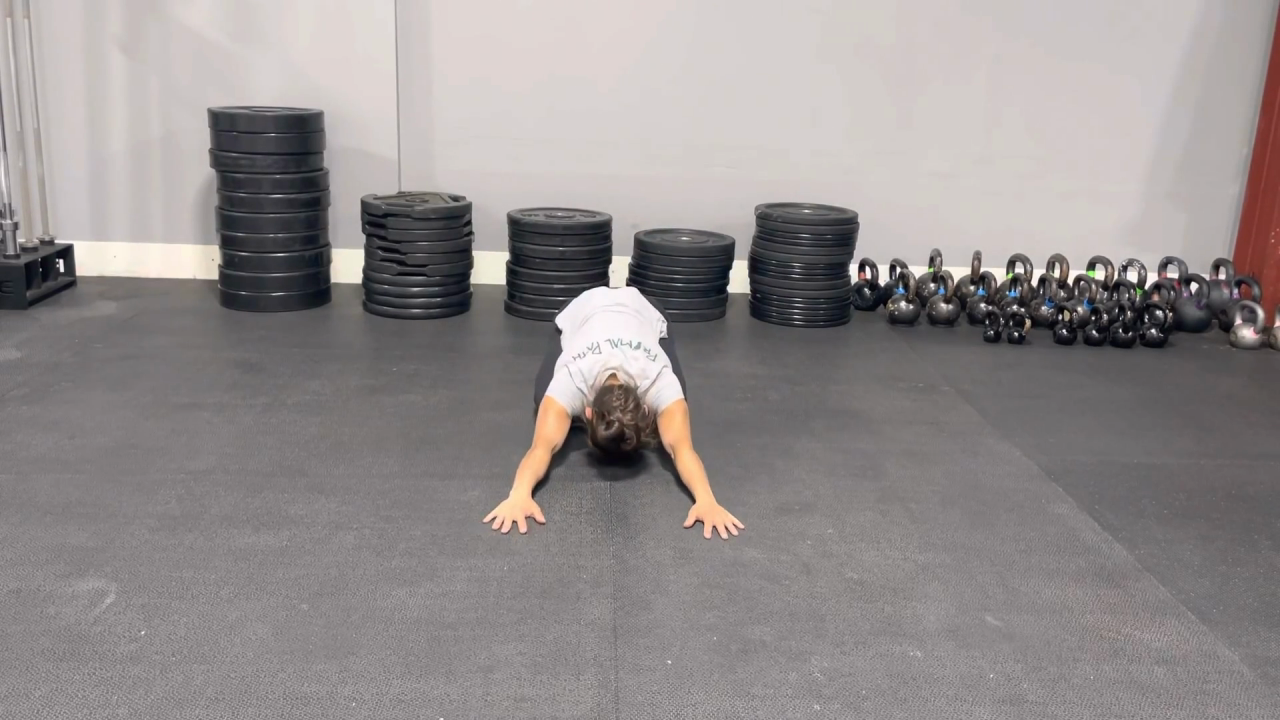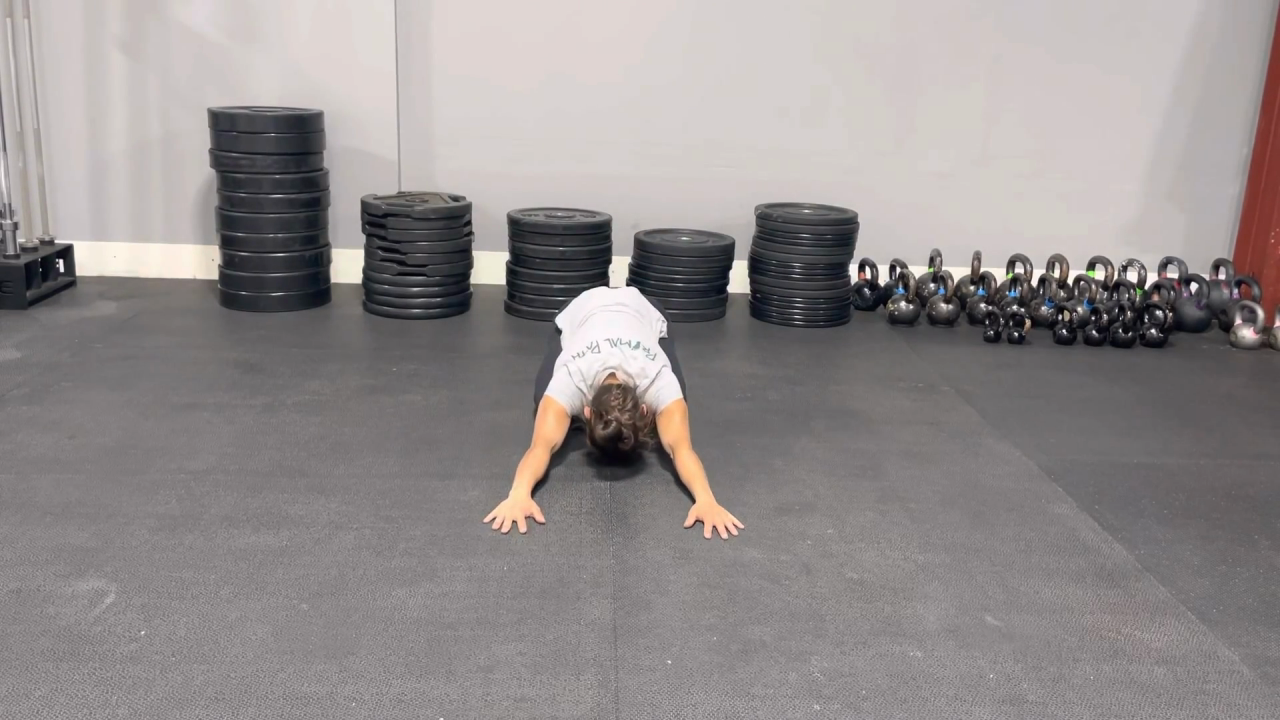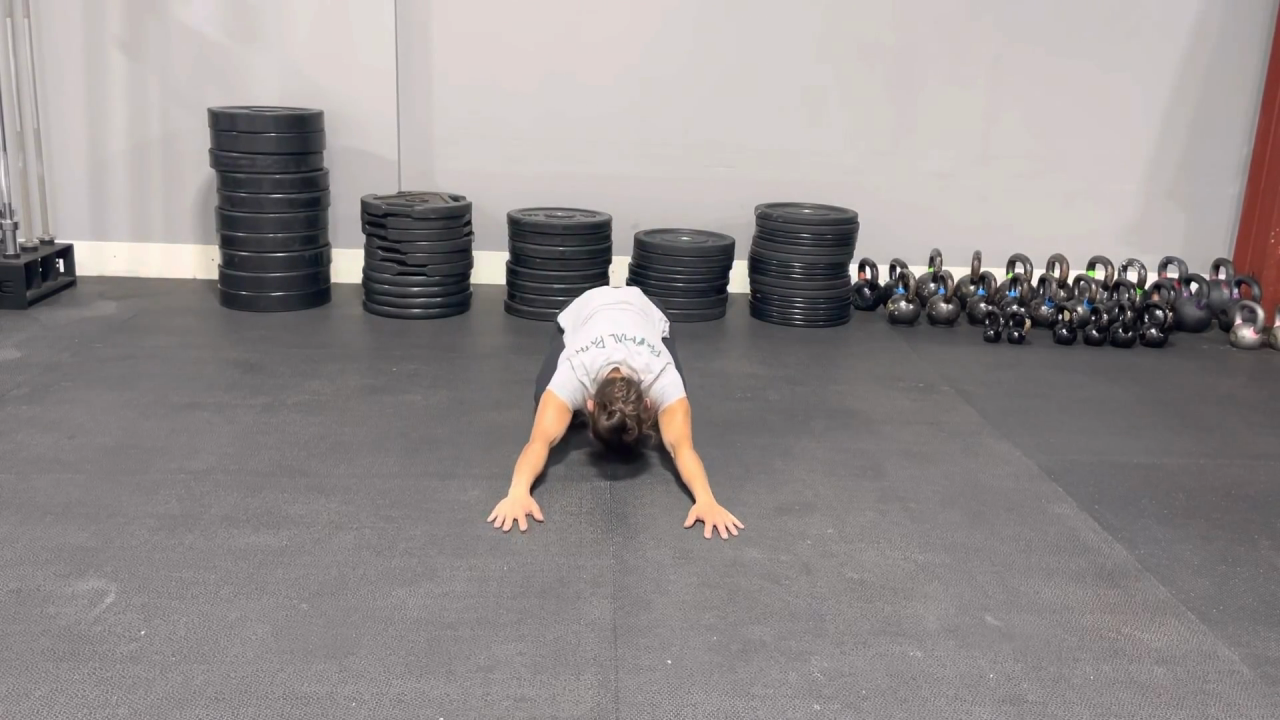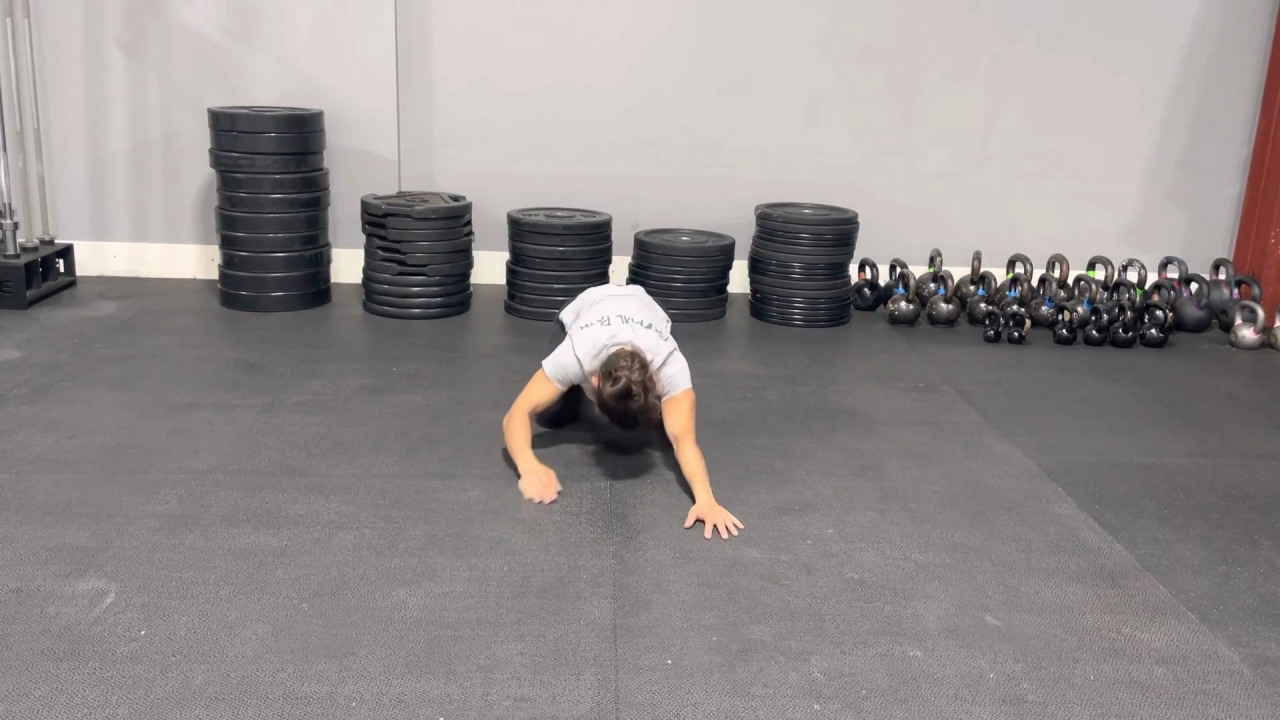
dt=0.3s
person 1, frame 1
left shoulder: (658, 381)
right shoulder: (572, 380)
left elbow: (681, 447)
right elbow: (542, 446)
left wrist: (706, 501)
right wrist: (518, 496)
left hip: (644, 312)
right hip: (579, 312)
left knee: (675, 411)
right knee: (547, 406)
person 1, frame 2
left shoulder: (657, 380)
right shoulder: (572, 379)
left elbow: (680, 447)
right elbow: (541, 446)
left wrist: (706, 500)
right wrist: (518, 495)
left hip: (644, 313)
right hip: (579, 313)
left knee: (673, 409)
right knee: (546, 406)
person 1, frame 3
left shoulder: (662, 377)
right shoulder: (574, 374)
left elbow: (681, 446)
right elbow: (540, 440)
left wrist: (706, 501)
right wrist: (518, 493)
left hip: (646, 312)
right hip: (580, 312)
left knee: (674, 411)
right knee: (547, 407)
person 1, frame 4
left shoulder: (670, 363)
right shoulder: (575, 354)
left elbow: (683, 438)
right elbow: (515, 416)
left wrist: (706, 499)
right wrist: (528, 468)
right hip: (580, 312)
left knee: (664, 415)
right knee: (554, 416)
right ankle: (577, 383)
